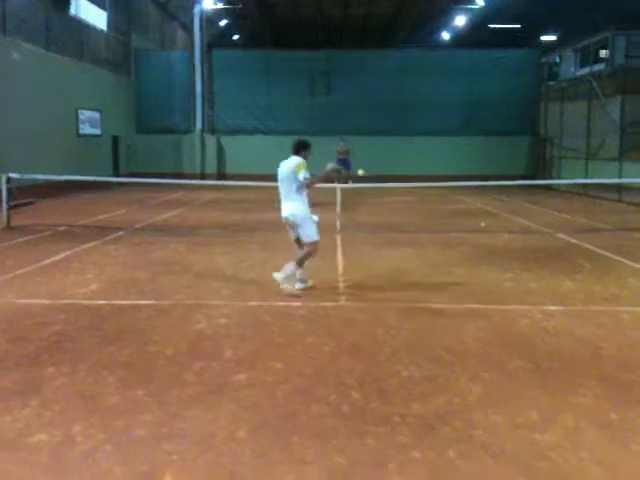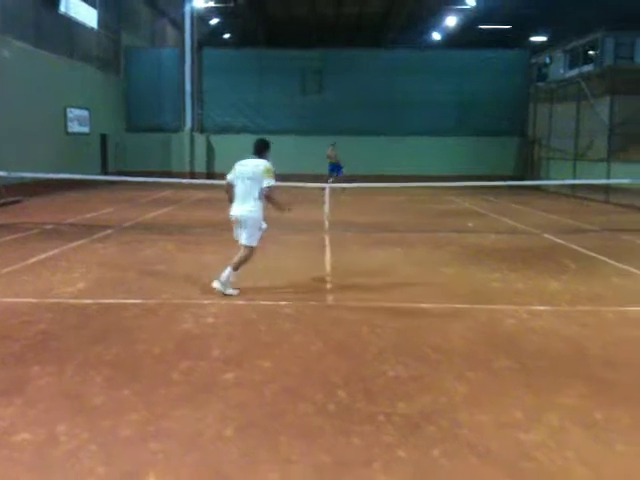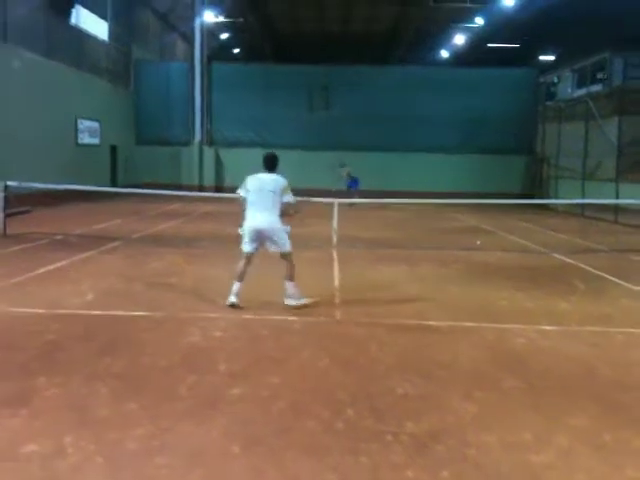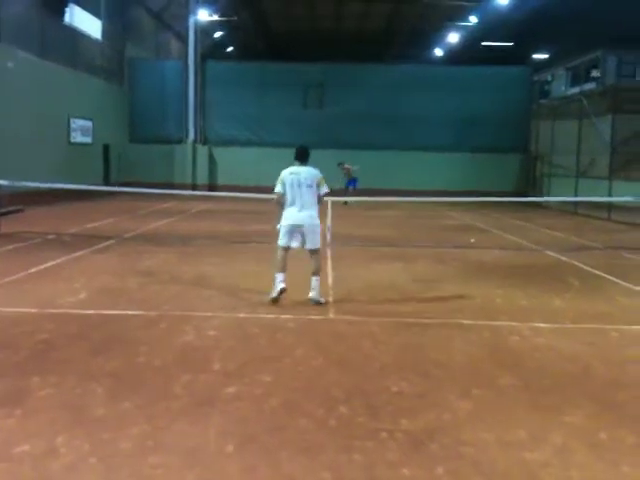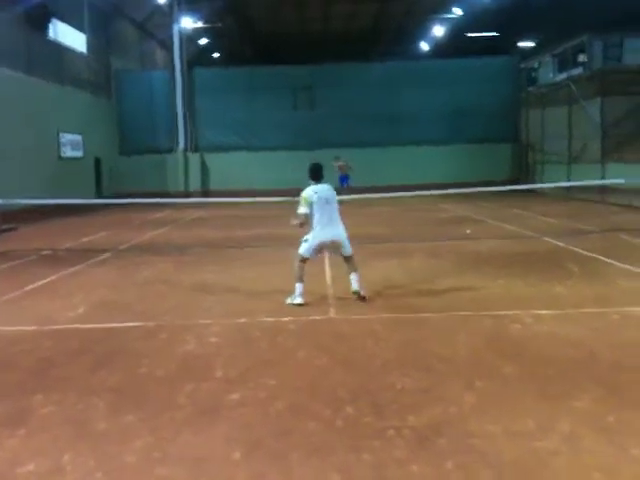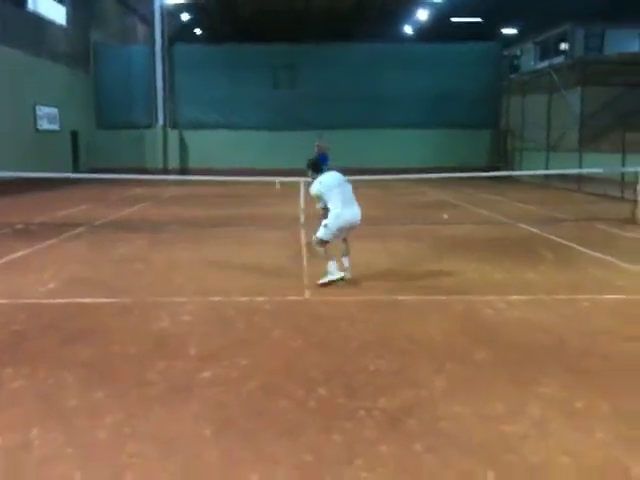
dt=0.4s
person 1, frame 1
left shoulder: (282, 165)
right shoulder: (298, 163)
right elbow: (307, 183)
right wrist: (328, 172)
left hip: (286, 211)
right hip: (299, 212)
left knee: (301, 245)
right knee: (312, 247)
left ankle: (301, 280)
right ankle: (286, 274)
person 1, frame 2
left shoulder: (240, 164)
right shoulder: (266, 166)
left elbow: (227, 187)
right elbow: (267, 193)
right wrist: (278, 205)
left hip: (237, 211)
right hip: (252, 213)
left knee: (244, 247)
right knee: (247, 250)
left ankle: (225, 280)
right ankle: (224, 281)
person 1, frame 3
left shoulder: (250, 180)
right shoulder: (282, 182)
left elbow: (244, 202)
right elbow: (286, 209)
left hip: (251, 224)
right hip: (272, 224)
left knee: (246, 259)
right knee: (288, 258)
left ankle: (234, 296)
right ankle: (292, 296)
person 1, frame 4
left shoulder: (285, 174)
right shoulder: (316, 174)
left elbow: (279, 199)
right elbow: (321, 198)
left hip: (290, 218)
right hip: (310, 219)
left knee: (283, 251)
right knee: (315, 254)
left ankle: (280, 283)
right ankle: (315, 292)
person 1, frame 5
left shoulder: (307, 194)
right shoulder: (331, 190)
left elbow: (303, 220)
left wrist: (296, 223)
left hip: (320, 235)
right hip: (338, 233)
left knee: (301, 261)
right knee: (349, 258)
left ankle: (298, 296)
right ankle: (356, 287)
person 1, frame 6
left shoulder: (314, 188)
right shoulder: (337, 174)
left elbow: (325, 209)
left wrist: (325, 222)
left hip: (340, 215)
right hip: (356, 213)
left knee: (318, 242)
right knee: (343, 237)
left ankle: (333, 272)
right ankle: (345, 270)
